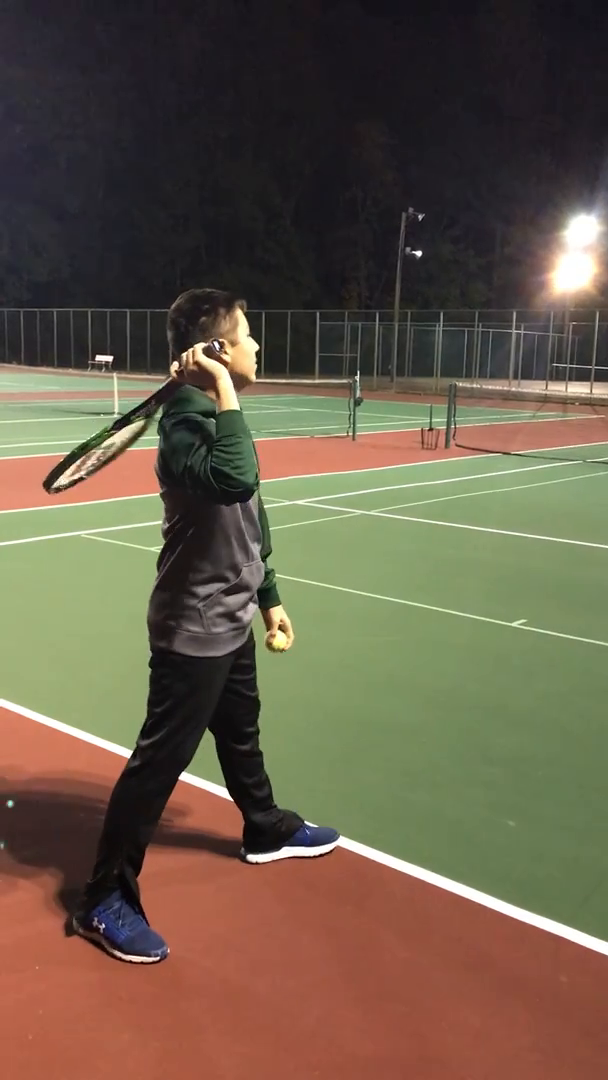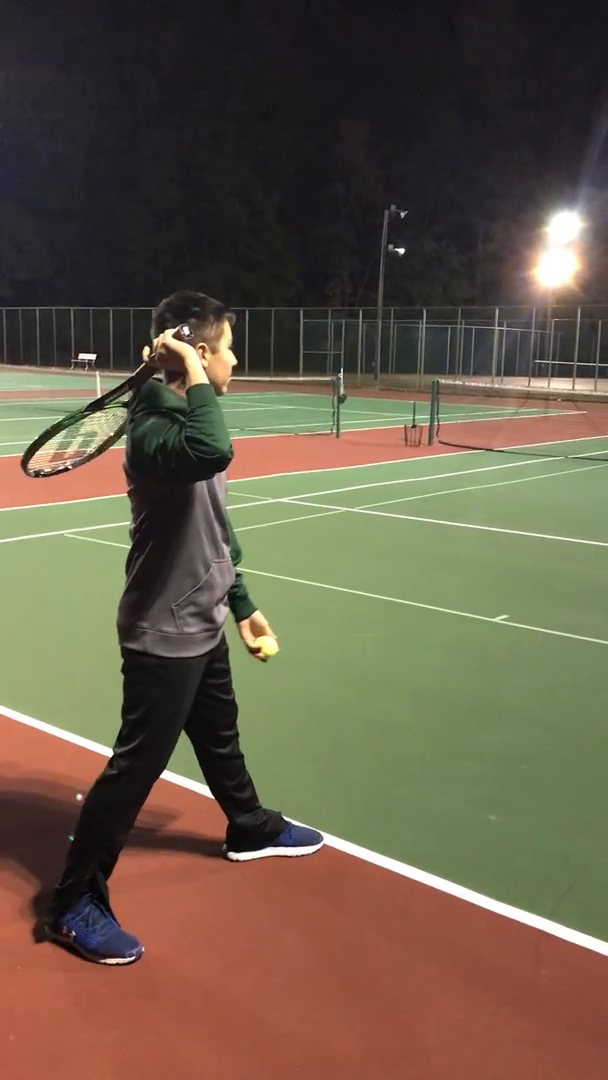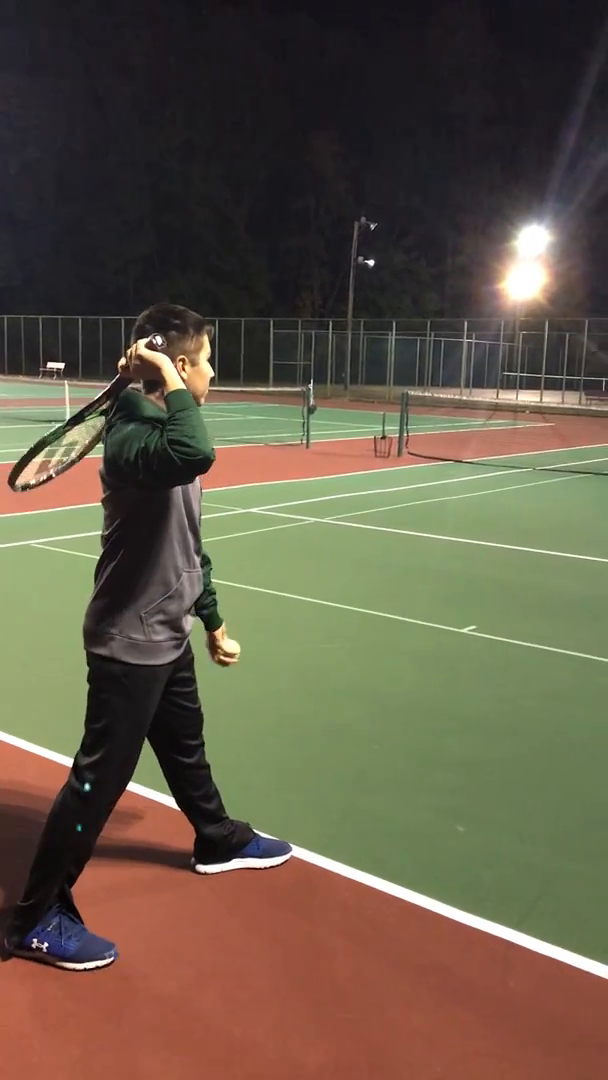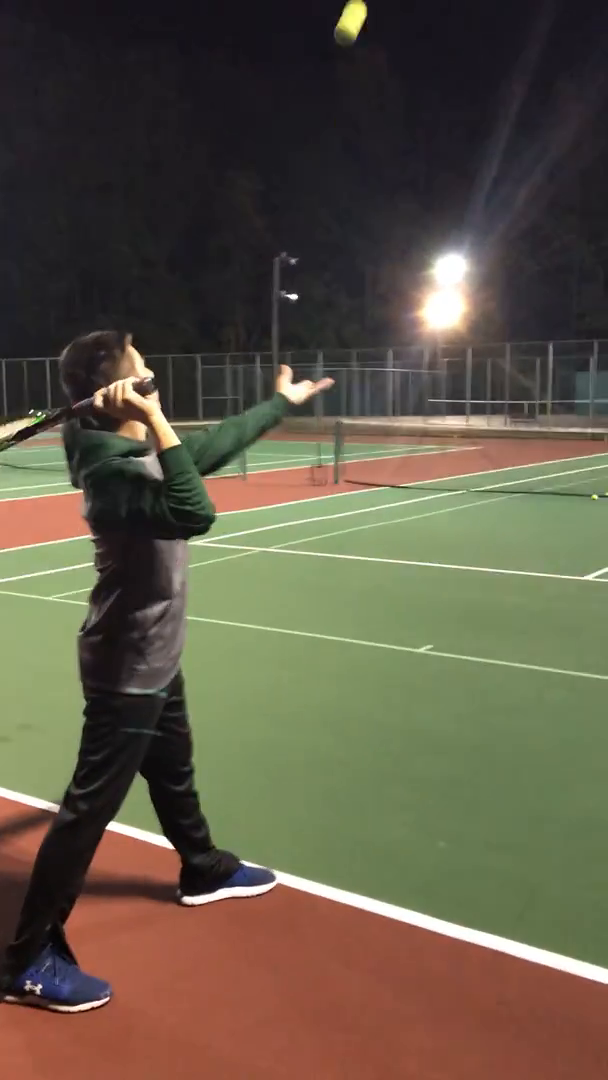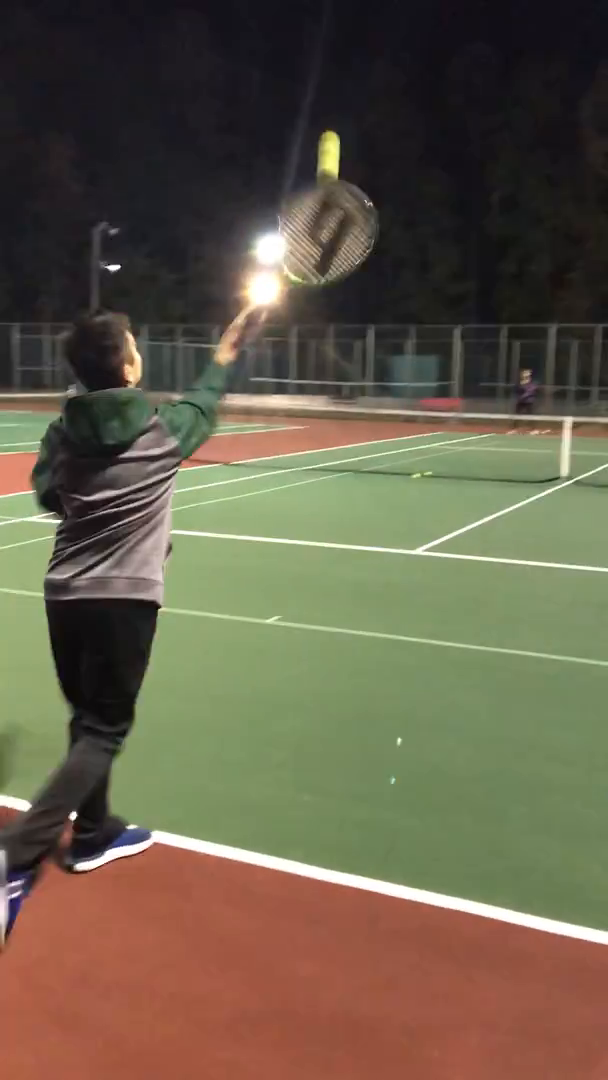
dt=0.7s
person 1, frame 1
left shoulder: (225, 419)
right shoulder: (185, 430)
right elbow: (235, 483)
left wrist: (268, 595)
right wrist: (224, 395)
left hip: (232, 619)
right hip: (192, 628)
left knee: (241, 732)
right knee: (161, 758)
left ankle: (268, 830)
right ankle: (105, 899)
person 1, frame 2
left shoulder: (186, 420)
right shoulder: (154, 428)
right elbow: (215, 452)
left wrist: (242, 604)
right wrist: (192, 374)
left hip: (201, 623)
right hip: (163, 632)
left knee: (220, 734)
right knee: (136, 764)
left ankle: (251, 828)
right ankle: (75, 903)
person 1, frame 3
left shoulder: (165, 430)
right shoulder: (131, 436)
right elbow: (197, 453)
left wrist: (212, 620)
right wrist: (170, 384)
left hip: (168, 633)
right hip: (129, 641)
left knee: (186, 744)
right knee: (100, 775)
left ankle: (219, 841)
person 1, frame 4
left shoulder: (140, 449)
right shoulder: (112, 476)
left elbow: (217, 443)
right elbow: (194, 514)
left wrist: (282, 401)
right wrist: (156, 420)
left hip: (153, 656)
right hip: (125, 668)
left knee: (173, 766)
right knee: (92, 804)
left ankle: (204, 869)
person 1, frame 5
left shoulder: (64, 432)
right shoulder: (164, 427)
right elbow: (203, 403)
right wrist: (227, 349)
left hip: (66, 593)
right hip: (127, 600)
left knee: (93, 719)
right knee: (103, 729)
left ankle: (96, 830)
